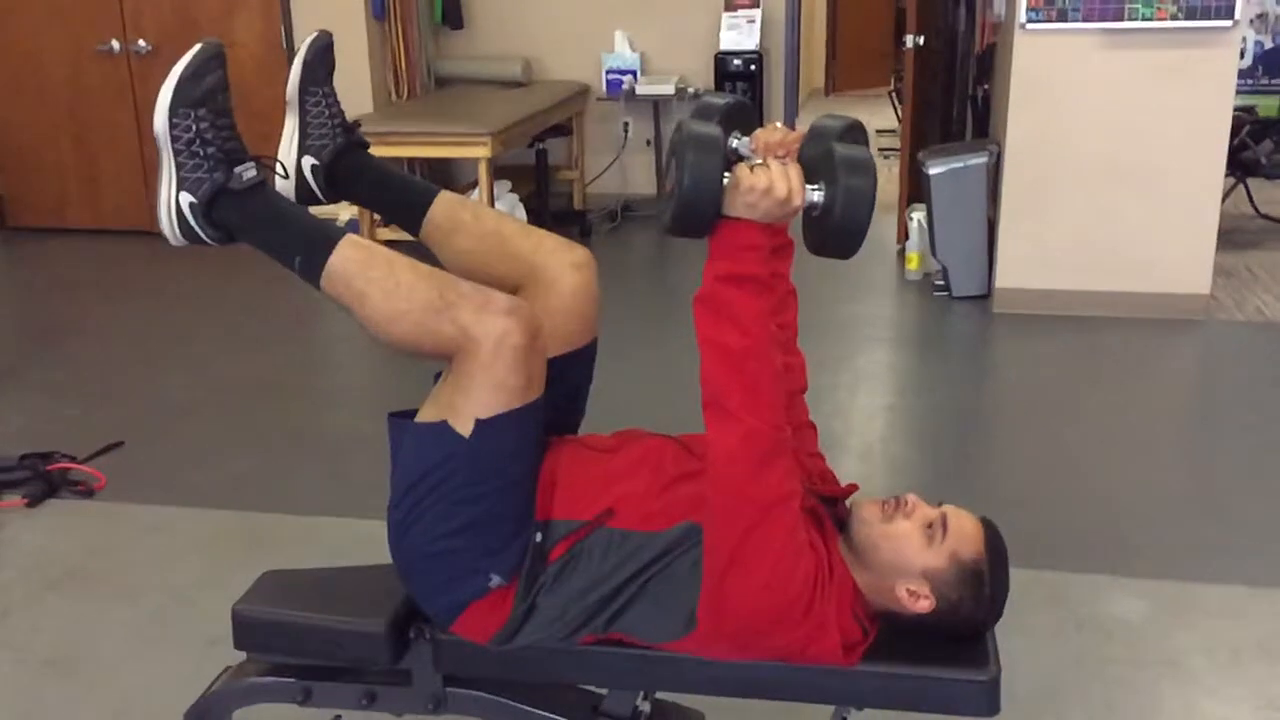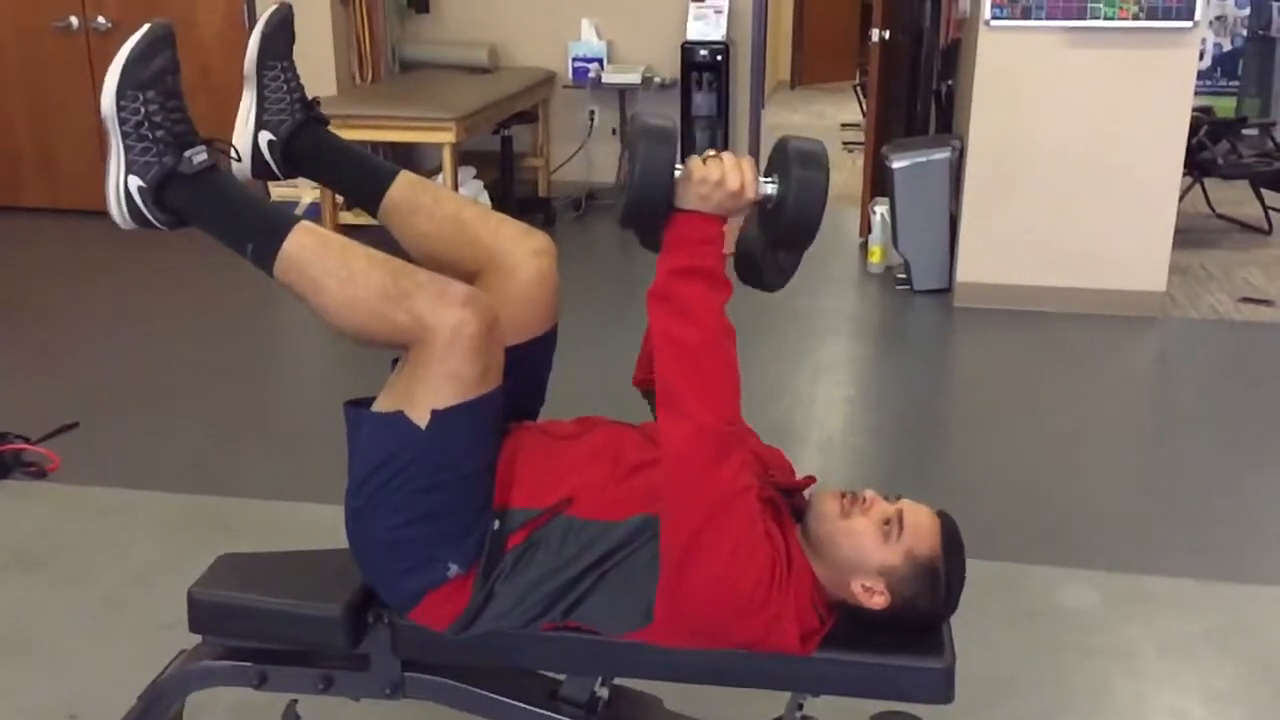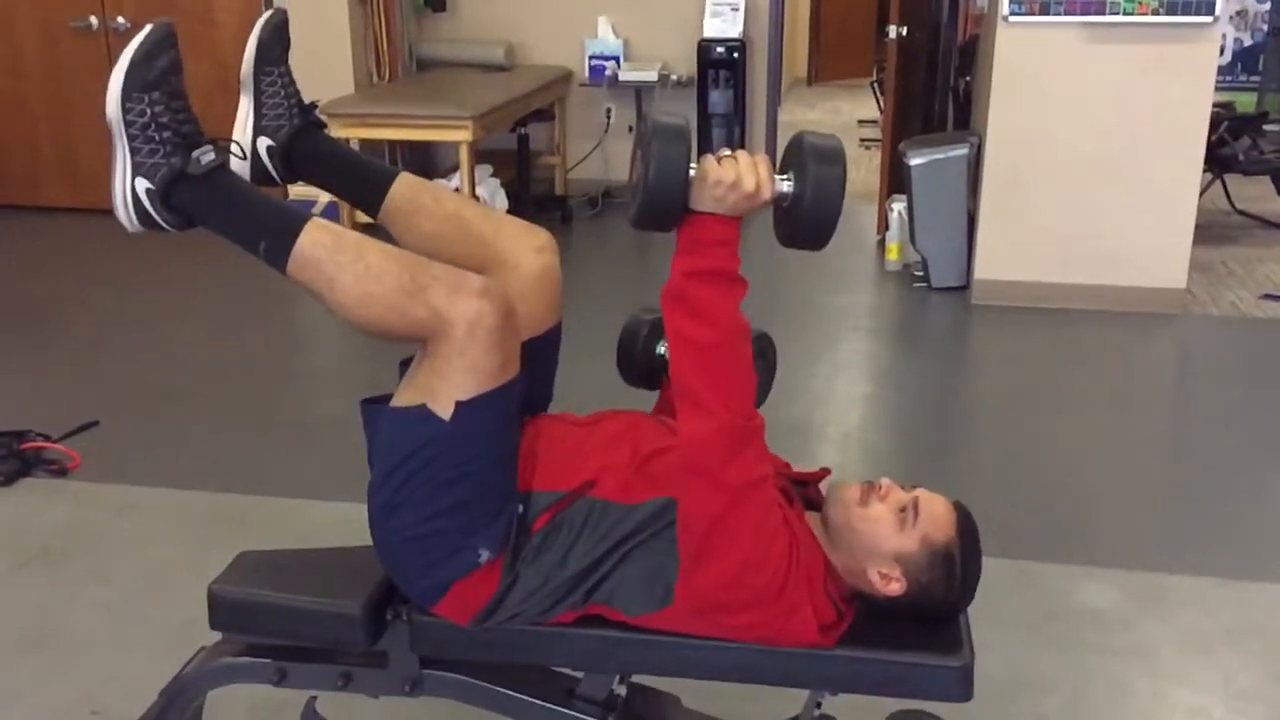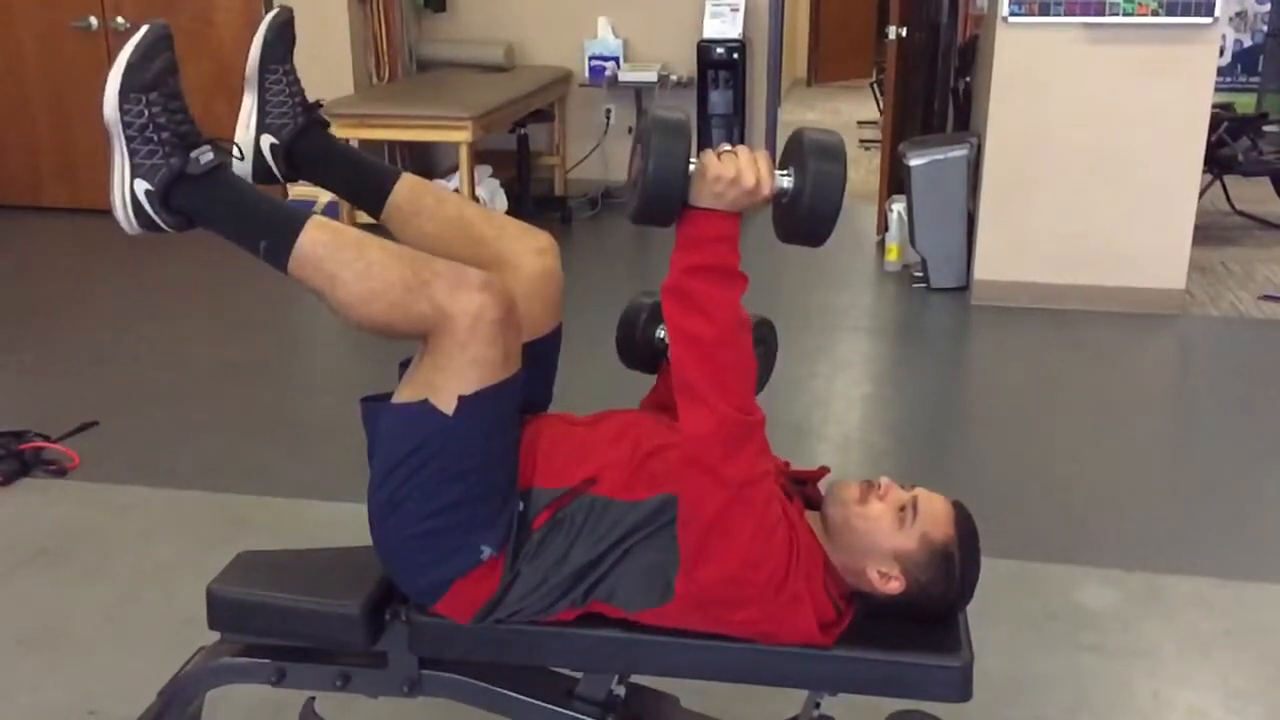
dt=1s
person 1, frame 1
left shoulder: (792, 603)
right shoulder: (816, 507)
left elbow: (747, 426)
right elbow: (773, 394)
left wrist: (747, 231)
right wrist: (767, 226)
left hip: (486, 575)
right hip: (534, 492)
left knee: (499, 324)
right knee: (563, 273)
left ankle: (226, 199)
right ankle: (332, 165)
person 1, frame 2
left shoulder: (750, 594)
right shoulder: (767, 495)
left elbow: (698, 427)
right elbow: (697, 420)
left wrist: (697, 228)
right wrist: (703, 255)
left hip: (445, 561)
right hip: (491, 479)
left knee: (452, 316)
right knee: (525, 260)
left ankle: (176, 181)
right ankle: (290, 141)
person 1, frame 3
left shoulder: (769, 582)
right shoulder: (782, 504)
left elbow: (719, 426)
right elbow: (698, 432)
left wrist: (712, 226)
left hip: (464, 553)
right hip: (506, 475)
left knee: (472, 306)
right knee: (528, 256)
left ankle: (183, 182)
right ankle: (286, 143)
person 1, frame 4
left shoulder: (770, 579)
right shoulder: (780, 505)
left elbow: (722, 422)
right elbow: (682, 430)
left wrist: (712, 222)
right wrist: (688, 351)
left hip: (463, 551)
right hip: (507, 479)
left knee: (473, 301)
right knee: (528, 258)
left ankle: (182, 184)
right ankle: (291, 142)
